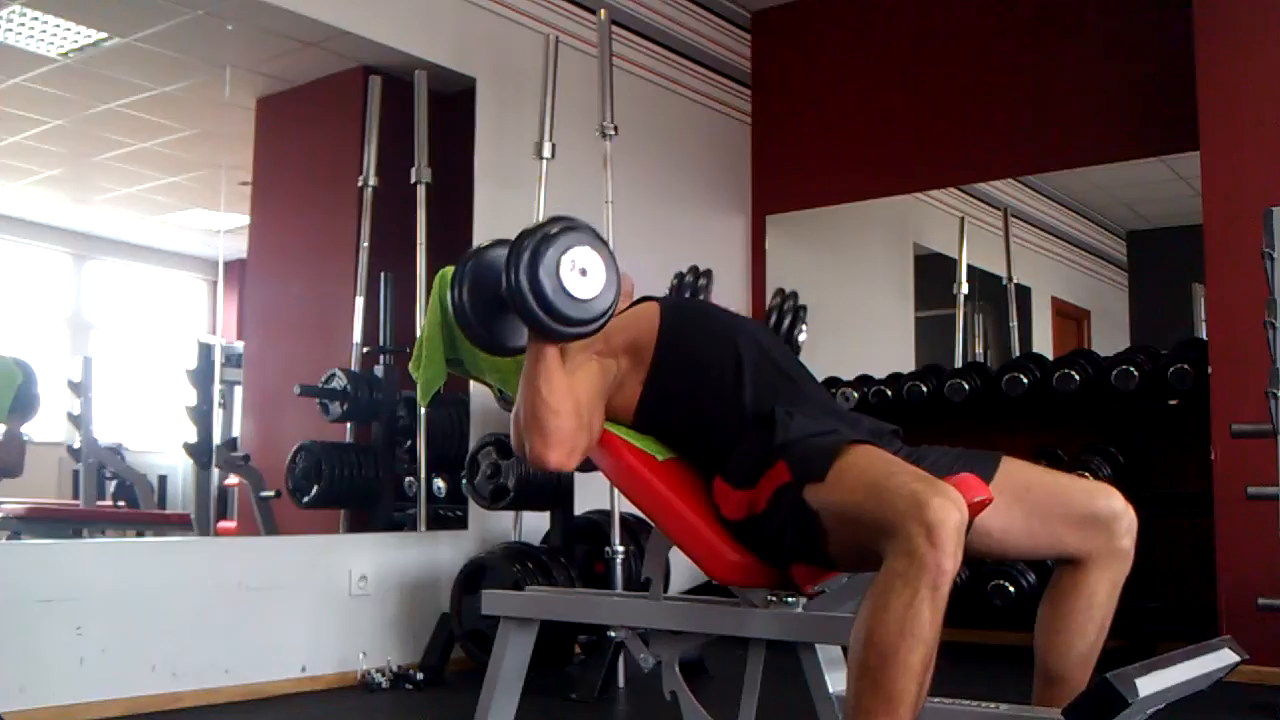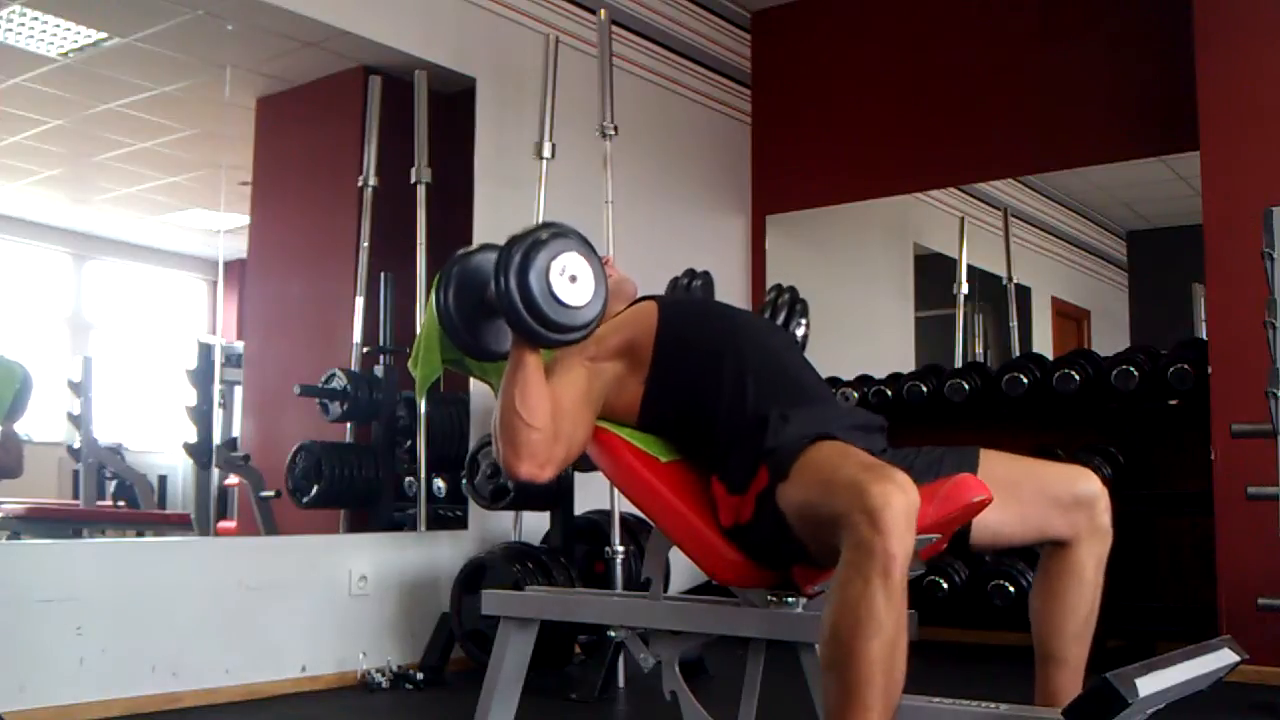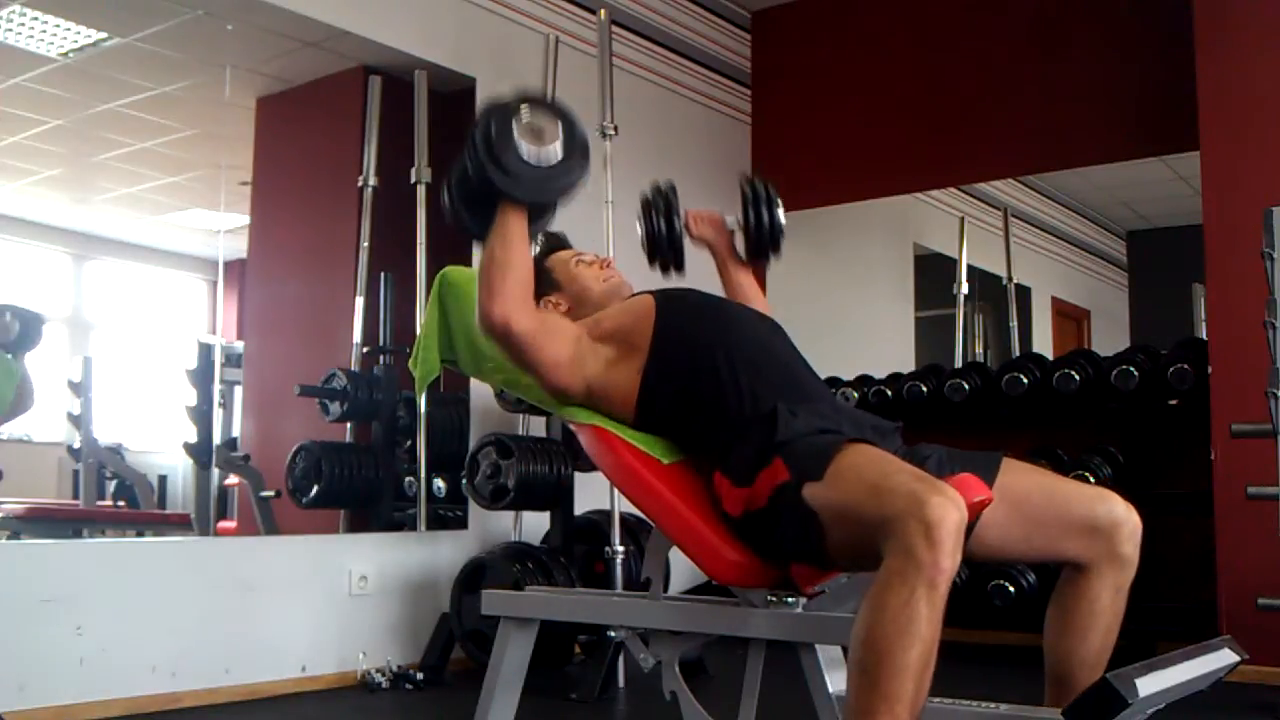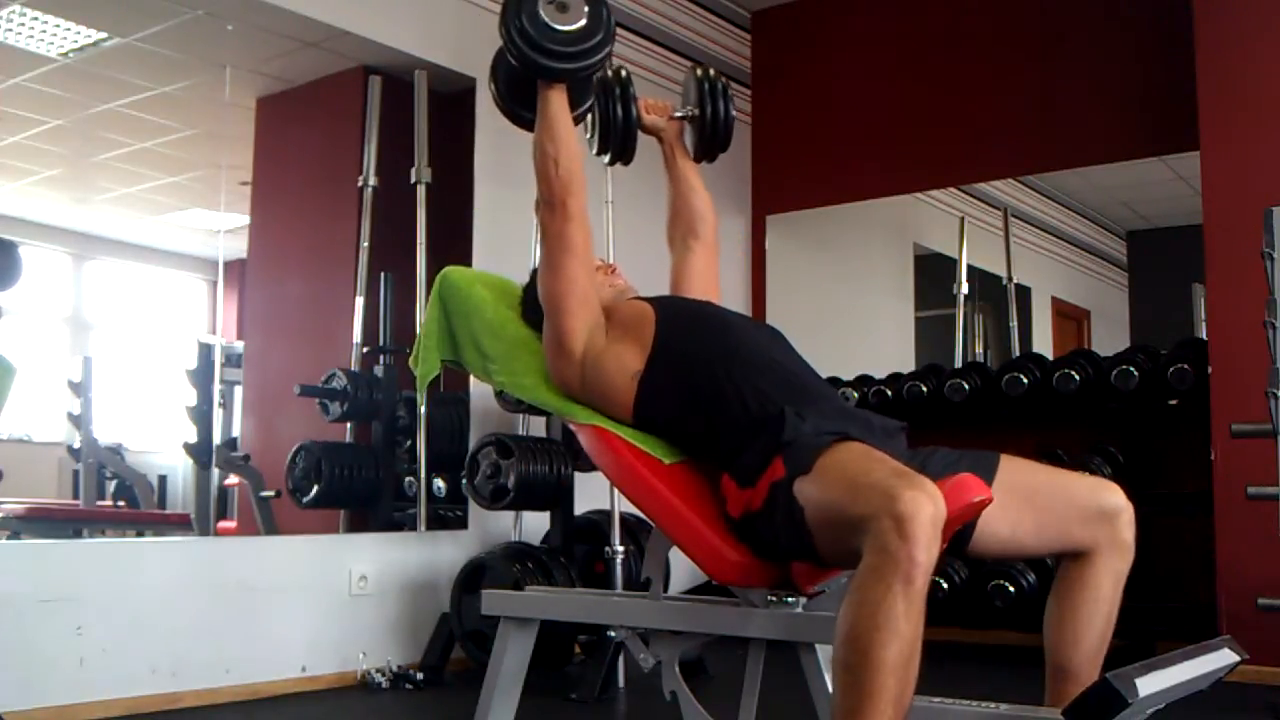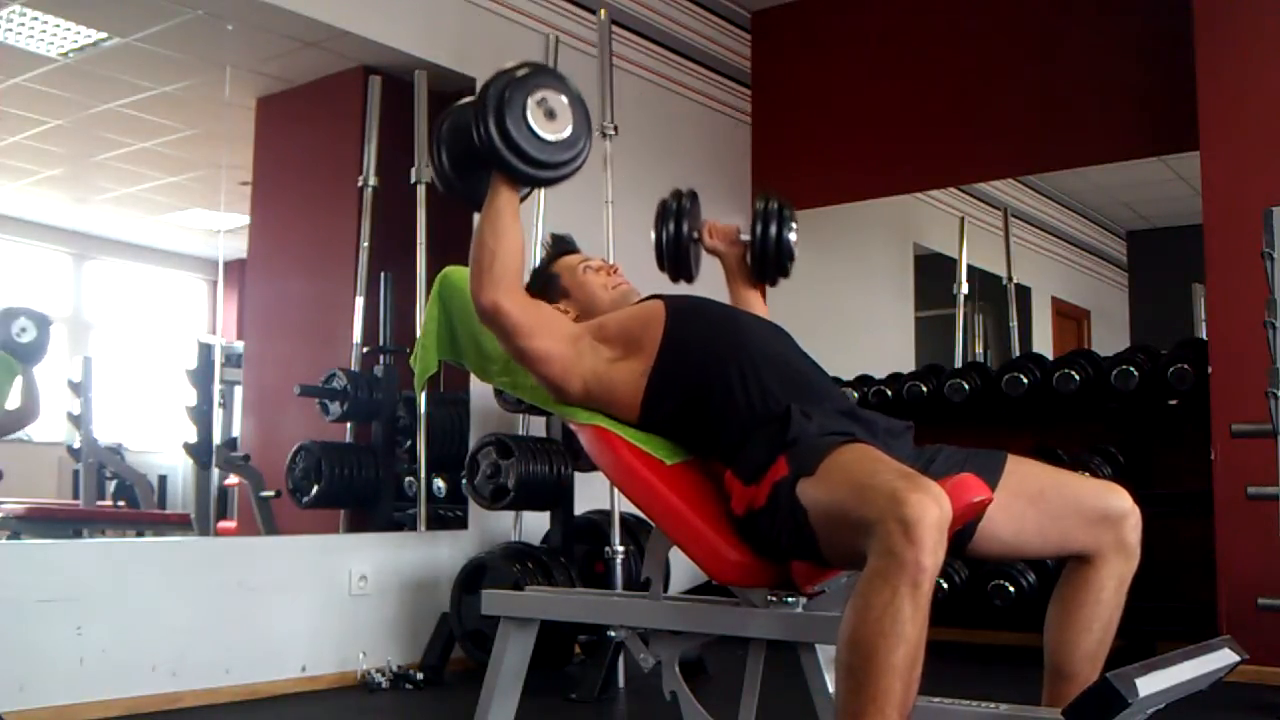
dt=1s
person 1, frame 1
left shoulder: (660, 325)
right shoulder: (594, 343)
right elbow: (554, 449)
left wrist: (746, 331)
left hip: (856, 439)
right hip: (780, 457)
left knee: (1106, 520)
right knee: (931, 523)
person 1, frame 2
left shoulder: (664, 324)
right shoulder: (592, 350)
right elbow: (530, 459)
right wrist: (526, 333)
left hip: (859, 448)
right hip: (777, 457)
left knee: (1084, 500)
right knee: (882, 506)
person 1, frame 3
left shoulder: (667, 333)
right shoulder: (584, 344)
left elbow: (751, 330)
right elbow: (505, 313)
left wrist: (726, 252)
right wrist: (515, 201)
left hip: (857, 433)
right hip: (779, 454)
left knee: (1112, 526)
right knee: (931, 520)
person 1, frame 4
left shoulder: (674, 323)
right shoulder: (582, 343)
left elbow: (696, 236)
right elbow: (562, 202)
left wrist: (672, 142)
right wrist: (553, 88)
left hip: (864, 439)
right hip: (780, 459)
left knee: (1105, 513)
right knee: (908, 514)
person 1, frame 5
left shoulder: (671, 335)
right shoulder: (584, 350)
right elbow: (496, 297)
left wrist: (735, 263)
right wrist: (506, 184)
left hip: (867, 434)
right hip: (787, 451)
left knee: (1112, 516)
right knee: (913, 517)
